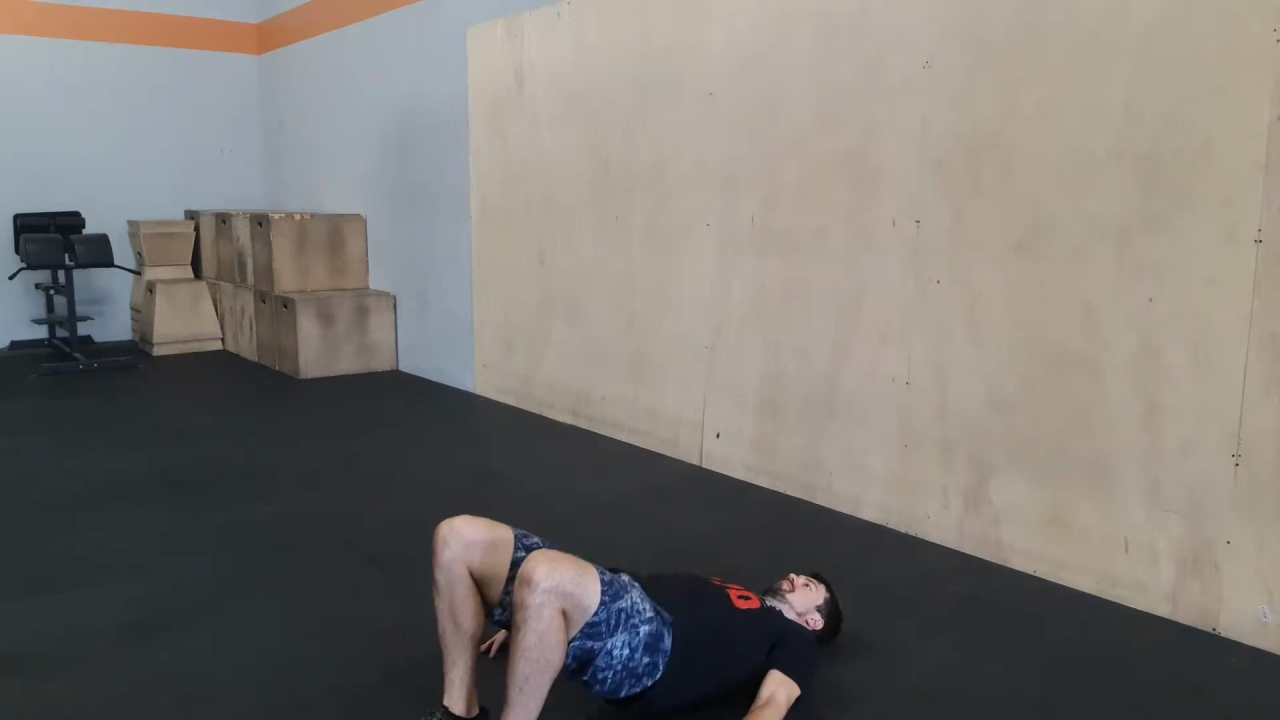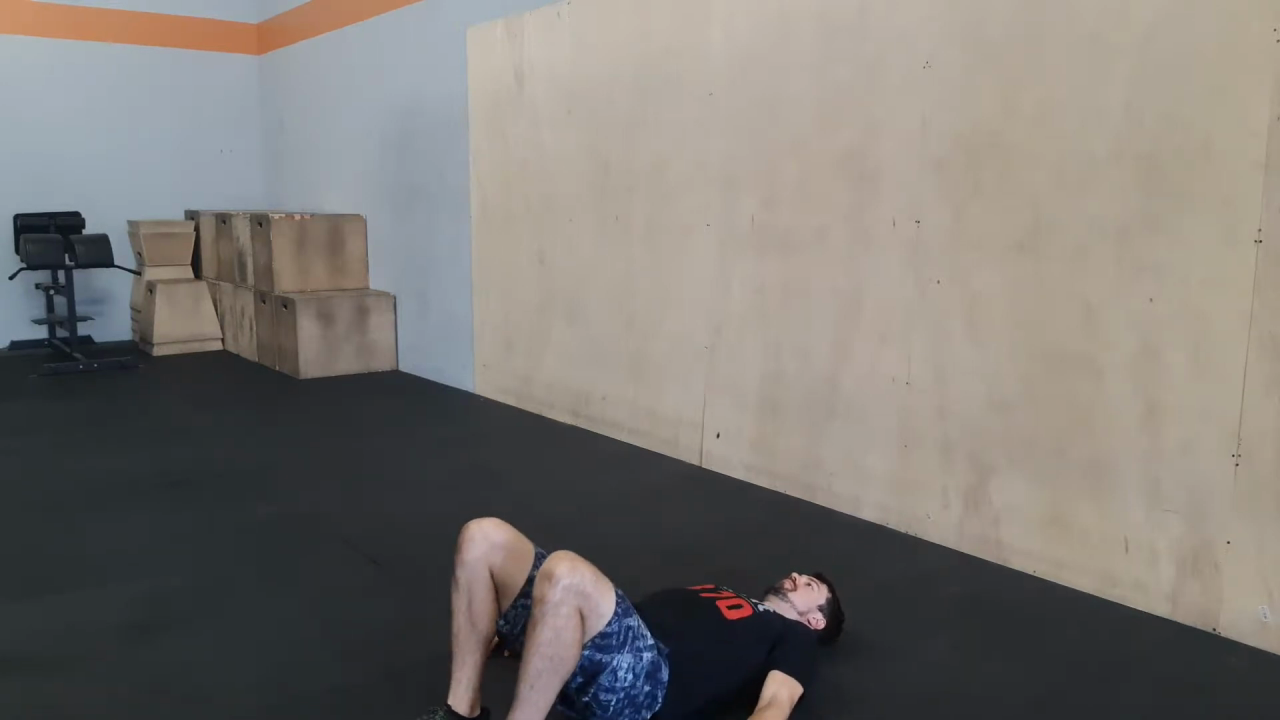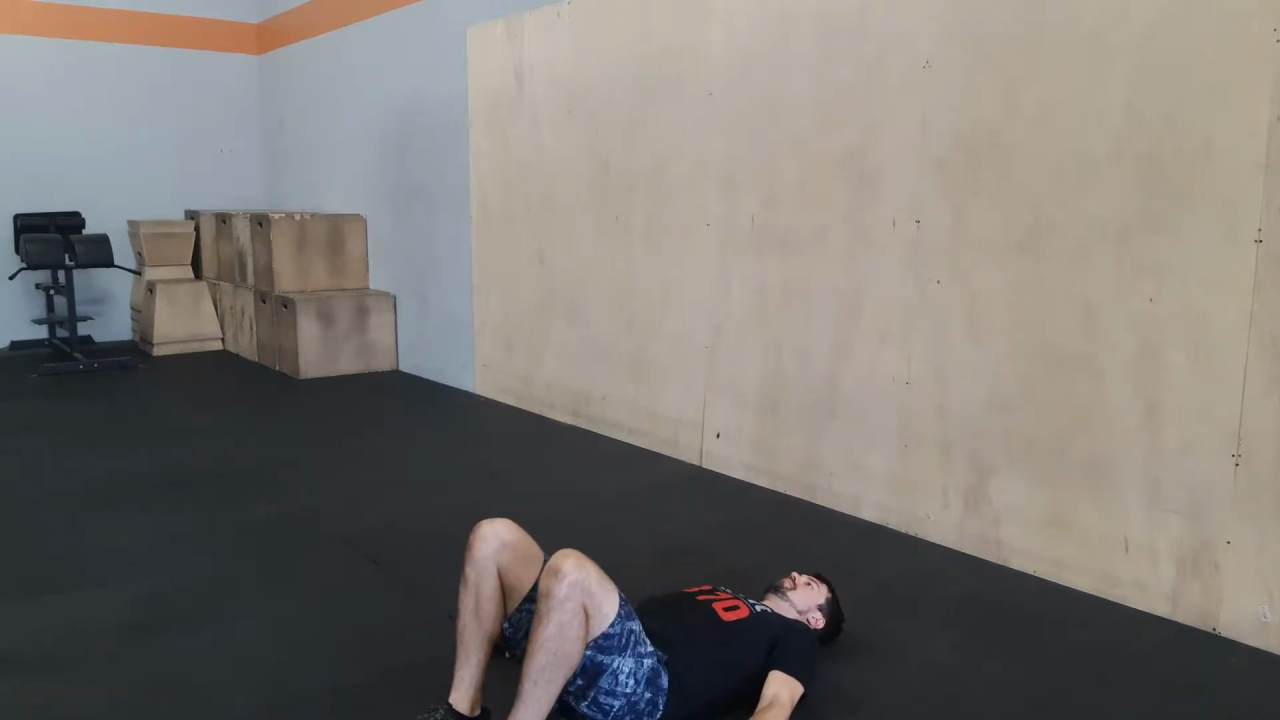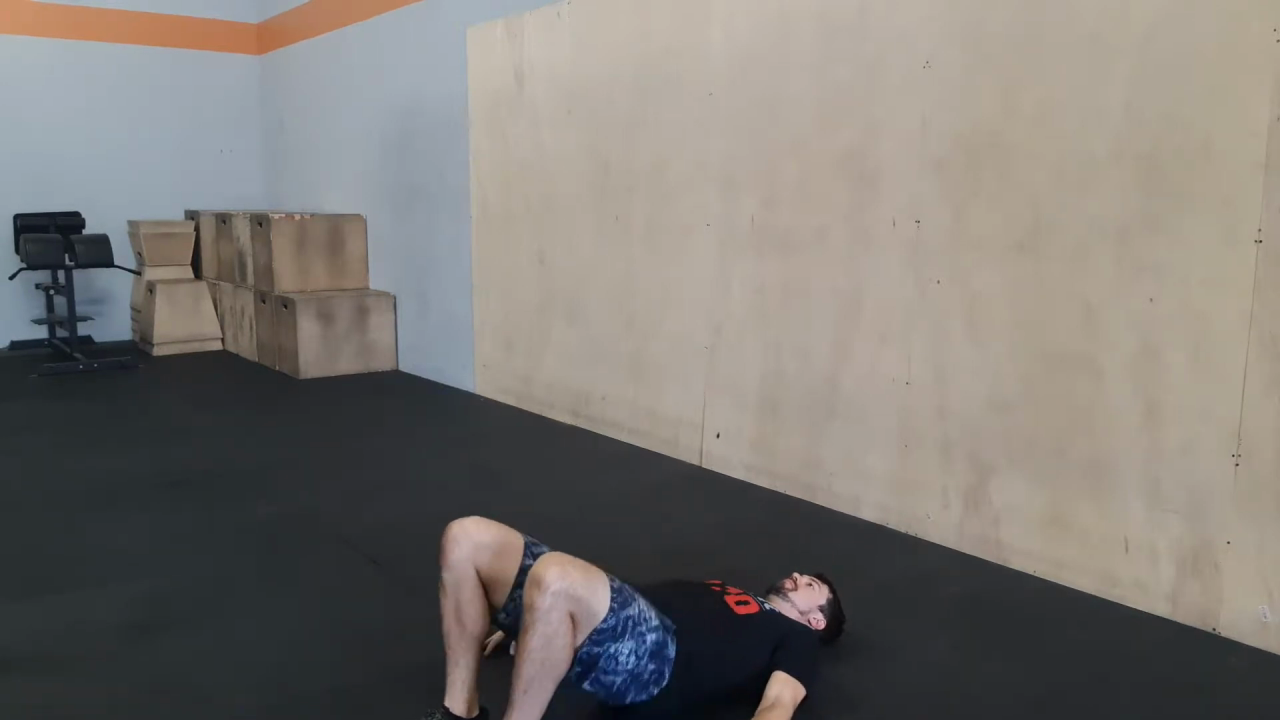
dt=0.5s
person 1, frame 1
left shoulder: (792, 639)
right shoulder: (726, 599)
right wrist: (531, 622)
left hip: (648, 640)
left knee: (544, 576)
right knee: (457, 538)
person 1, frame 2
left shoulder: (793, 638)
right shoulder: (718, 596)
right wrist: (524, 622)
left hip: (641, 674)
right hip: (589, 660)
left knee: (566, 573)
right knee: (485, 538)
person 1, frame 3
left shoulder: (792, 637)
right shoulder: (715, 596)
right wrist: (522, 624)
left hip: (641, 683)
right hip: (581, 666)
left knee: (571, 570)
right knee: (495, 537)
person 1, frame 4
left shoulder: (795, 639)
right shoulder: (723, 600)
right wrist: (533, 623)
left hip: (649, 645)
left knee: (554, 578)
right knee: (466, 538)
